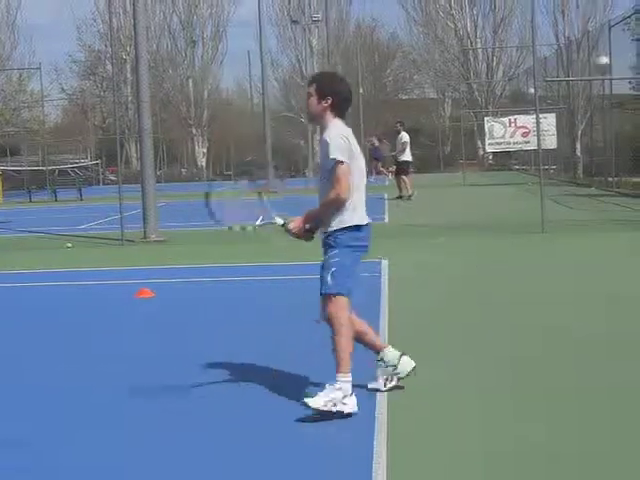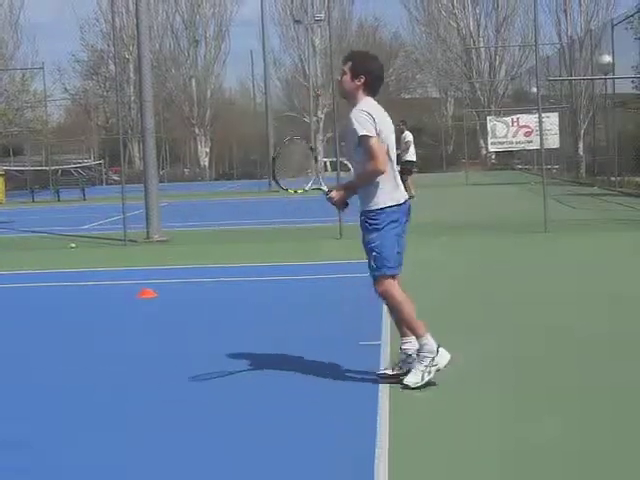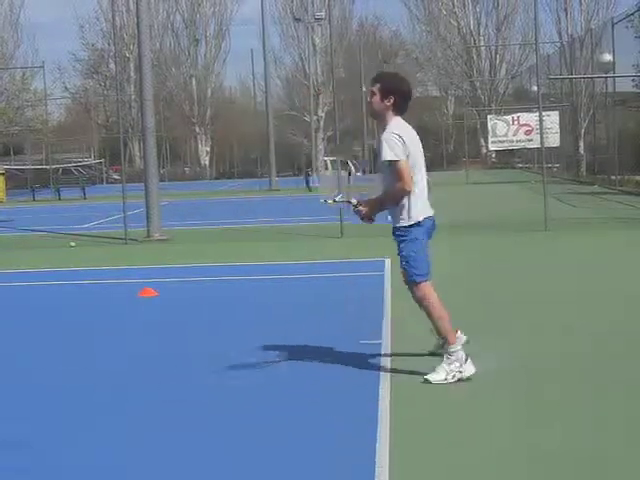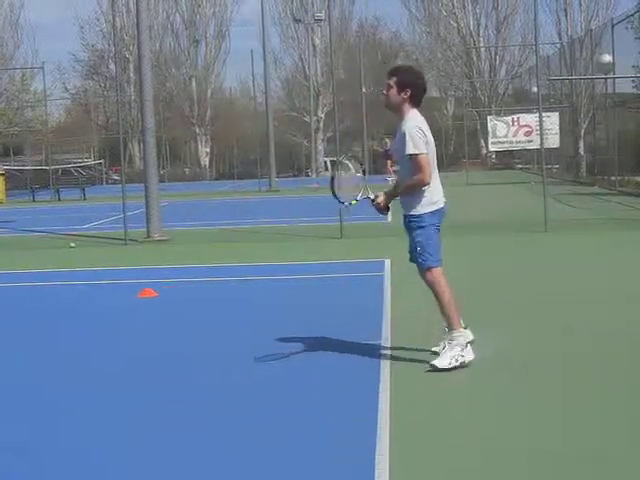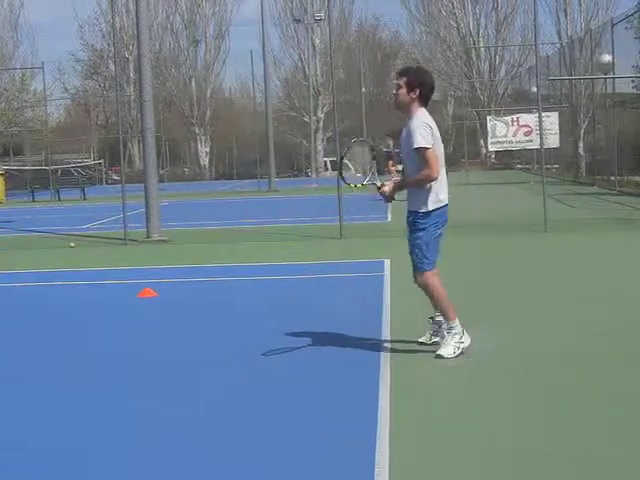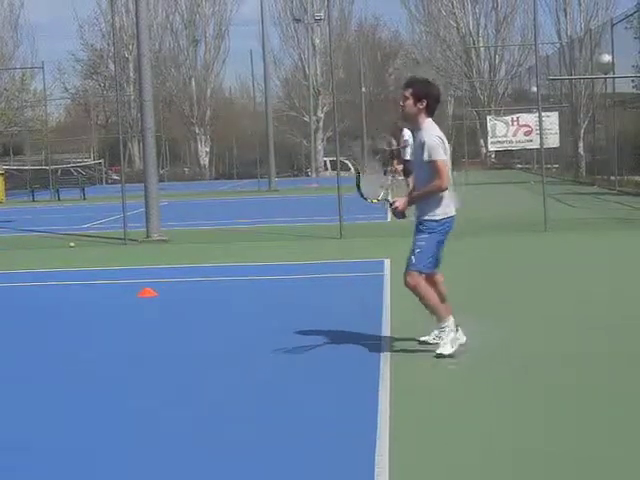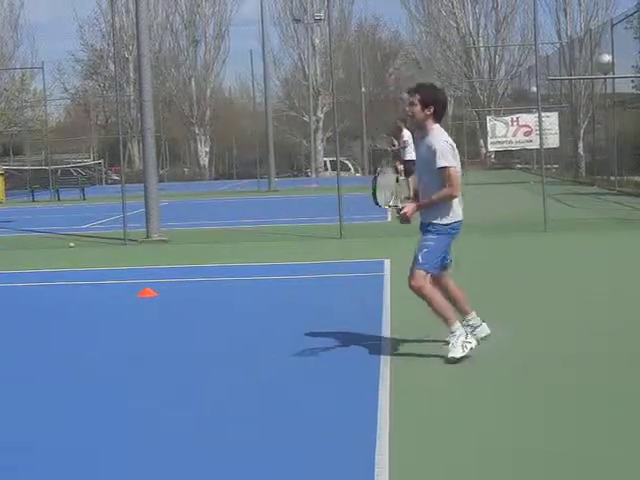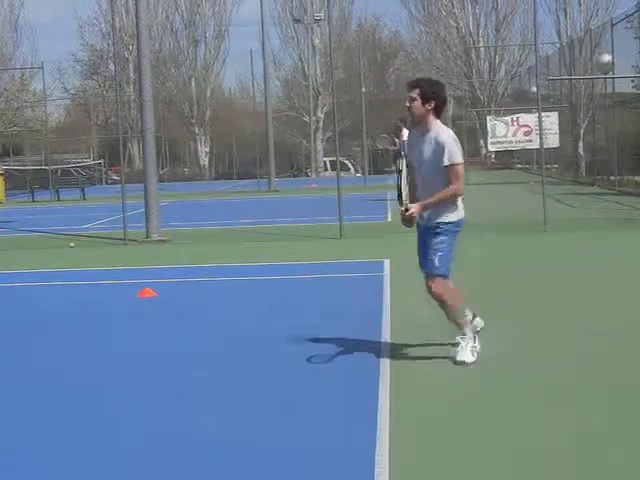
dt=0.2s
person 1, frame 1
left shoulder: (333, 135)
right shoulder: (338, 135)
left elbow: (342, 193)
left wrist: (306, 220)
right wrist: (311, 222)
left hip: (347, 233)
right hip: (346, 231)
left knee: (335, 306)
right knee: (336, 307)
left ankle: (343, 390)
right ankle: (392, 359)
person 1, frame 2
left shoulder: (360, 113)
right shoulder: (376, 112)
left elbow: (377, 164)
left wrist: (344, 189)
right wrist: (349, 188)
left hip: (383, 210)
right hip: (390, 206)
left knee: (386, 285)
right knee: (386, 283)
left ankle: (430, 350)
right ankle: (410, 349)
person 1, frame 3
left shoulder: (391, 135)
right shoulder: (404, 131)
left elbow: (404, 185)
left wrist: (372, 206)
right wrist: (375, 203)
left hip: (411, 224)
right hip: (414, 221)
left knee: (422, 289)
right knee: (417, 285)
left ankle: (457, 358)
right ankle: (450, 335)
person 1, frame 4
left shoulder: (411, 127)
right shoulder: (411, 124)
left elbow: (424, 176)
left wrist: (389, 195)
right wrist: (391, 193)
left hip: (423, 212)
right hip: (420, 211)
left knee: (432, 275)
right knee: (429, 274)
left ankle: (459, 343)
right ankle: (458, 330)
person 1, frame 5
left shoulder: (420, 126)
right shoulder: (414, 123)
left elbow: (432, 172)
left wrist: (396, 186)
right wrist: (397, 184)
left hip: (429, 210)
right hip: (422, 209)
left knee: (425, 275)
right knee: (425, 270)
left ankle: (456, 332)
right ankle: (442, 323)
person 1, frame 6
left shoulder: (430, 137)
right shoulder: (420, 133)
left elbow: (443, 183)
left wrist: (408, 200)
right wrist: (407, 199)
left hip: (436, 218)
right hip: (429, 216)
left knee: (413, 278)
right knee: (430, 274)
left ankle: (450, 329)
right ankle: (446, 326)
person 1, frame 7
left shoulder: (440, 143)
right shoulder: (421, 138)
left elbow: (453, 189)
left wrist: (416, 205)
right wrist: (412, 205)
left hip: (442, 223)
right hip: (431, 222)
left knee: (418, 281)
right knee: (439, 277)
left ankle: (459, 334)
right ankle: (473, 323)
person 1, frame 8
left shoulder: (445, 139)
right shoulder: (414, 135)
left elbow: (457, 187)
left wrist: (421, 206)
right wrist: (410, 208)
left hip: (445, 222)
right hip: (425, 221)
left knee: (436, 286)
right knee: (436, 278)
left ankle: (468, 337)
right ankle: (470, 318)
